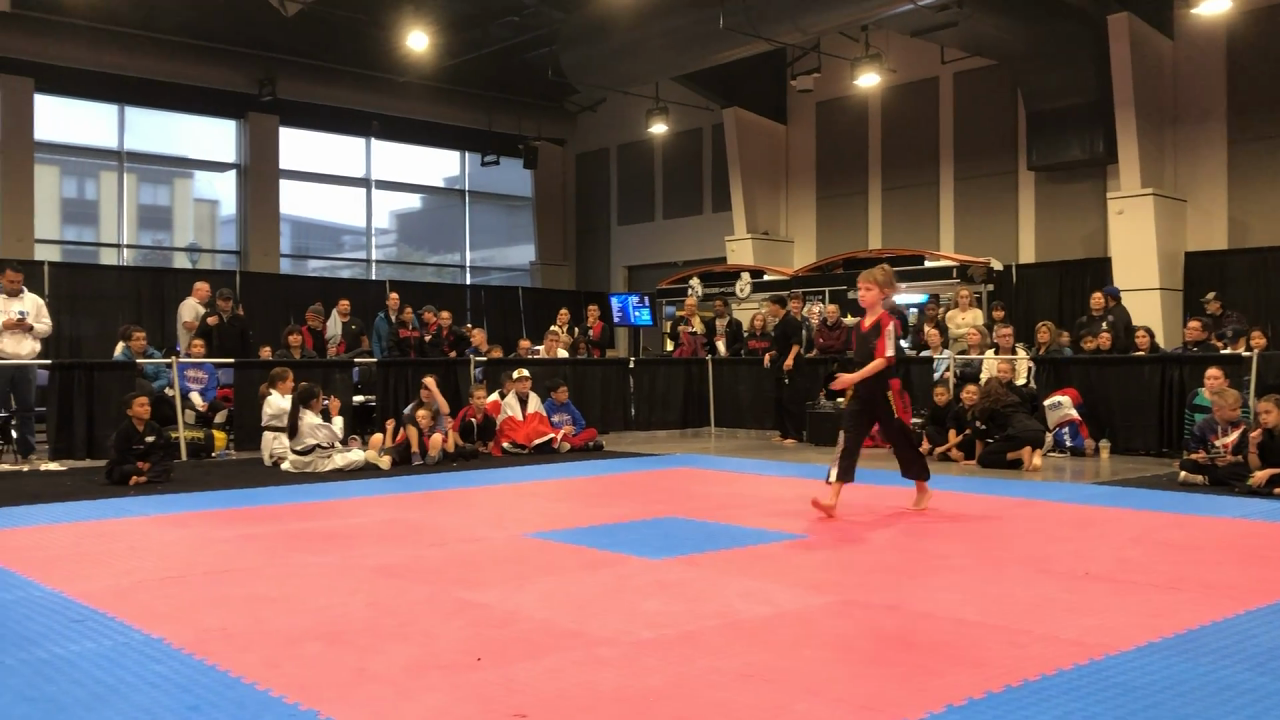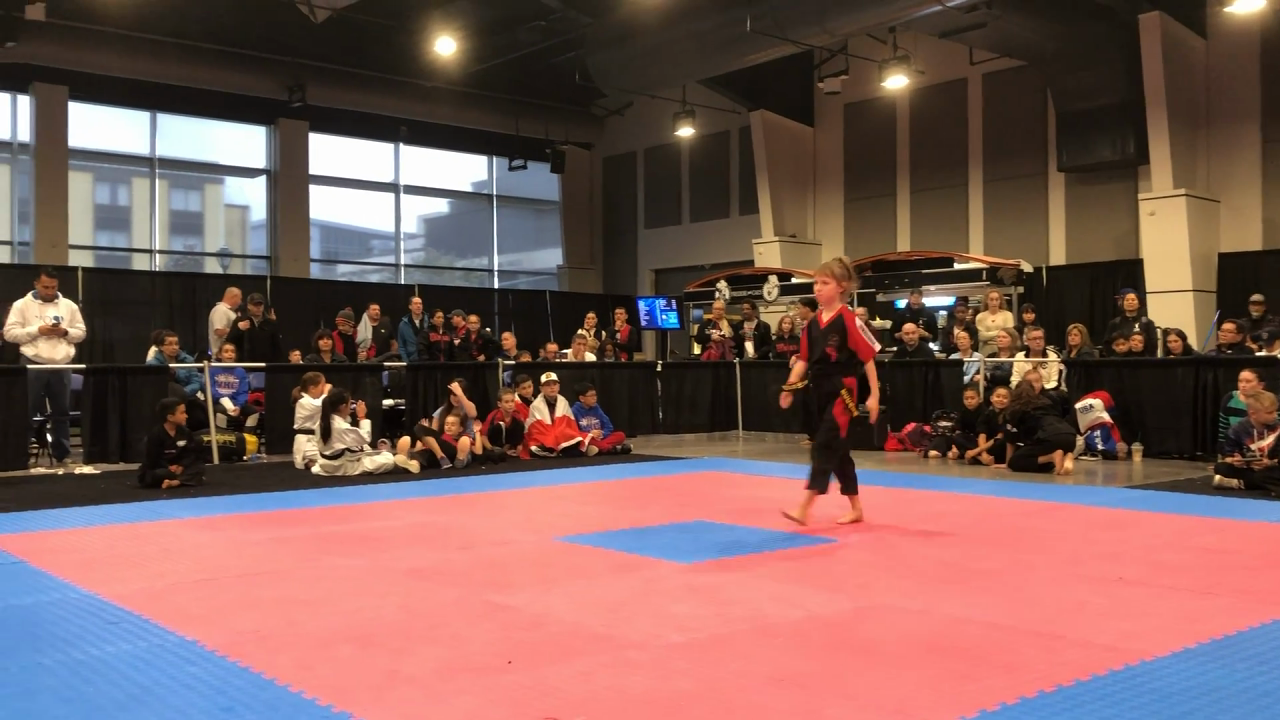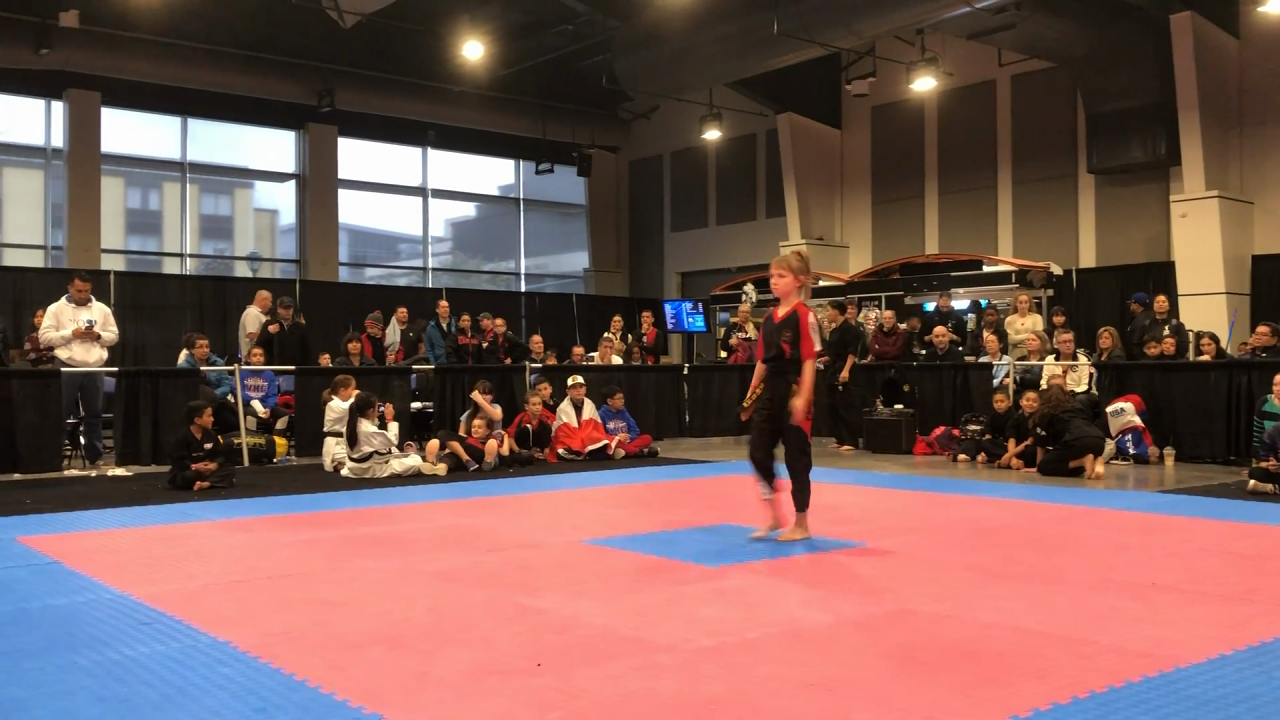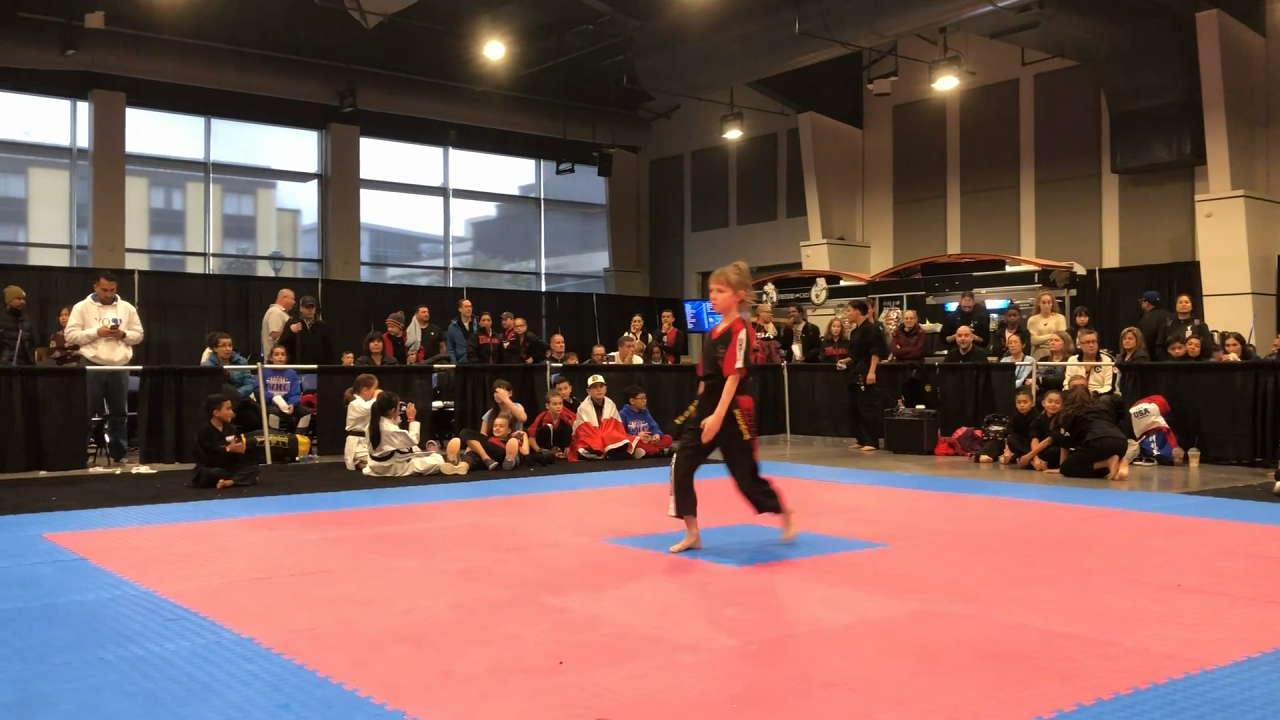
dt=0.4s
person 1, frame 1
left shoulder: (887, 323)
right shoulder: (859, 326)
left elbow: (883, 361)
left wrist: (853, 378)
right wrist: (852, 388)
left hip: (885, 390)
right hip: (862, 391)
left knee: (902, 441)
right knee: (848, 440)
left ankle: (923, 490)
right ankle: (832, 500)
person 1, frame 2
left shoulder: (848, 320)
right shoulder: (813, 323)
left elbow: (869, 358)
right elbow: (803, 360)
left wrist: (874, 394)
right wrist: (789, 387)
left hip: (840, 390)
right hip: (819, 389)
left knee: (823, 447)
right knee: (836, 451)
left ankle: (804, 509)
right ankle: (856, 508)
person 1, frame 3
left shoulder: (804, 315)
right shoulder: (769, 319)
left elbow: (810, 359)
left wrist: (803, 396)
right wrist: (751, 393)
left hip: (795, 389)
right hip: (771, 389)
left knee: (797, 456)
right knee: (758, 451)
left ankle: (801, 524)
right ankle: (774, 514)
person 1, frame 4
left shoulder: (740, 331)
right shoulder: (712, 333)
left elbow: (734, 376)
left wrist: (718, 414)
right wrist: (699, 408)
left hip: (734, 409)
right hip: (706, 405)
left knee: (745, 473)
right knee: (682, 464)
left ankle: (785, 516)
right ankle: (691, 533)
person 2, frame 1
left shoulder: (34, 301)
left elbow: (47, 328)
left wrist: (30, 327)
left hip: (26, 362)
left knee: (26, 408)
left ankle: (27, 450)
person 2, frame 2
left shoulder: (69, 306)
right shoulder: (22, 305)
left elbow: (81, 333)
right elbow: (10, 333)
left wrist: (65, 332)
right wrist: (37, 330)
left hip: (61, 366)
right hip: (33, 365)
left knee: (61, 412)
right knee: (28, 412)
left ankle: (62, 454)
person 2, frame 3
left shoulder: (102, 309)
right shoulder: (56, 309)
left elbow: (114, 336)
right elbow: (45, 337)
left wrist: (98, 335)
right wrist: (70, 334)
left hip: (94, 369)
right hip: (66, 367)
left knee: (94, 414)
right knee: (62, 414)
left ankle: (95, 456)
person 2, frame 4
left shoulder: (127, 308)
right shoulder: (82, 307)
left elbow: (139, 334)
right elbow: (70, 335)
left wrist: (123, 334)
right wrist: (96, 332)
left hip: (119, 367)
right hip: (92, 366)
left knee: (119, 413)
right knee: (87, 412)
left ankle: (119, 453)
